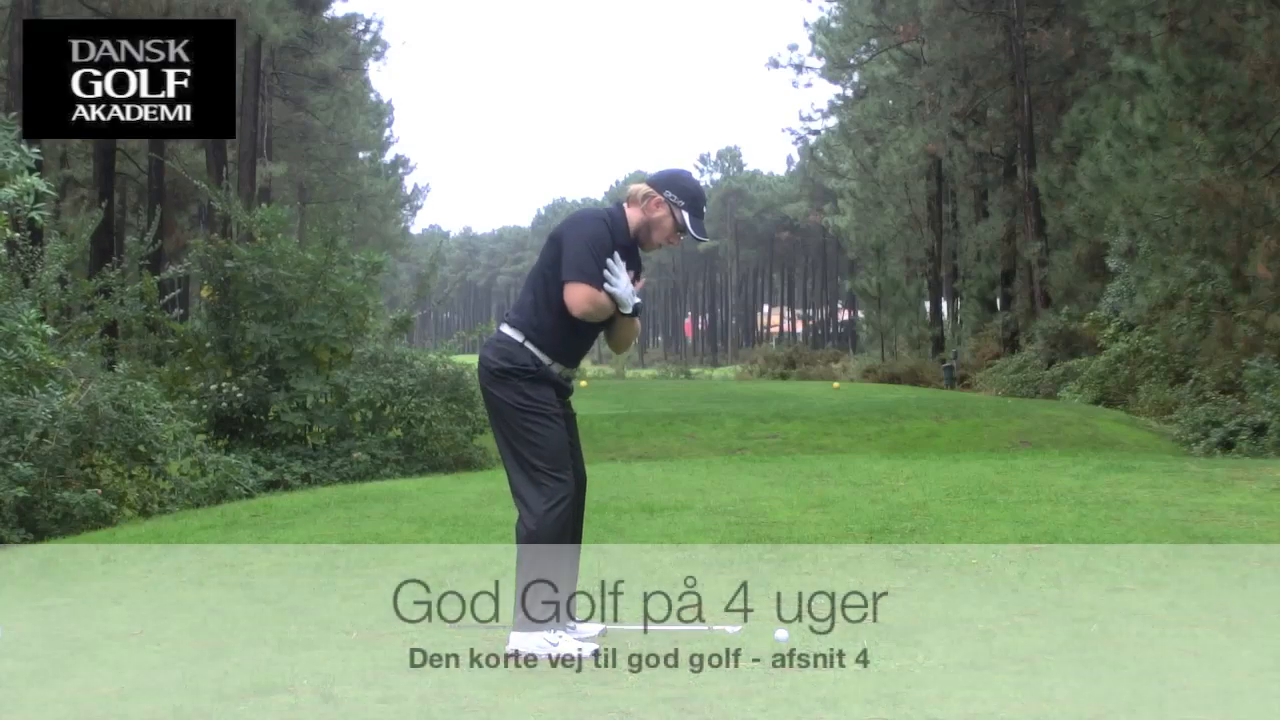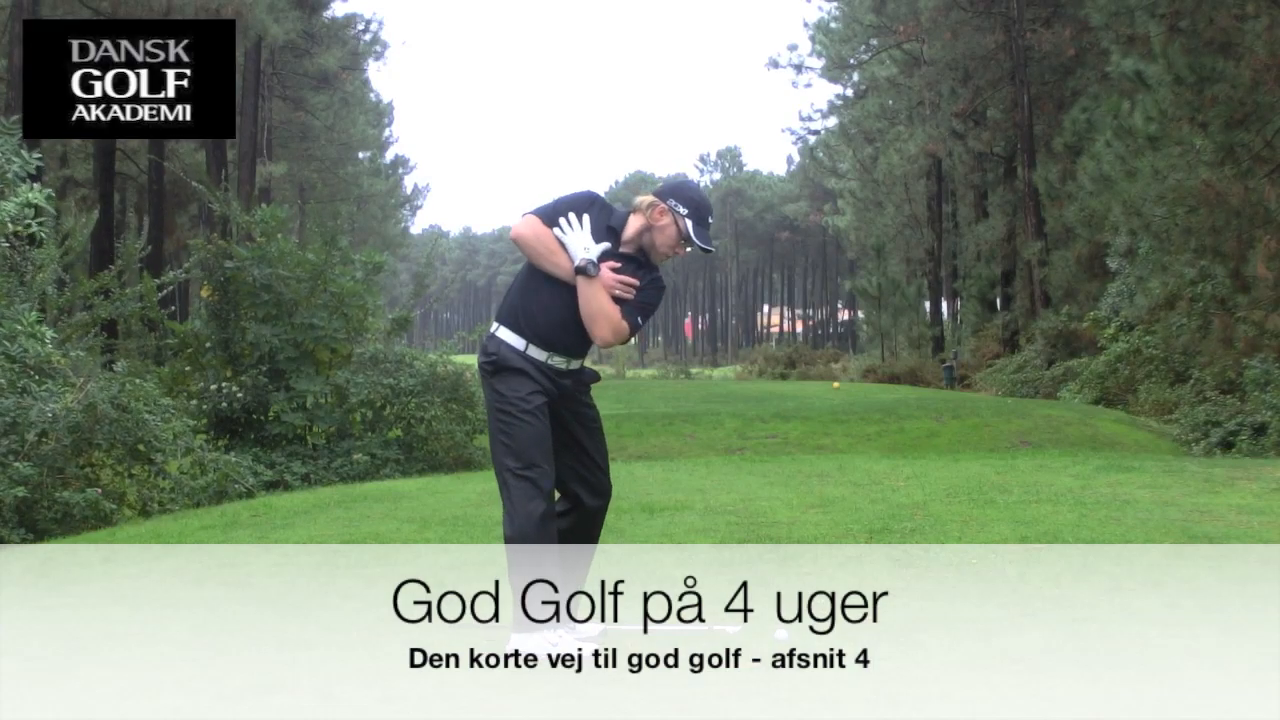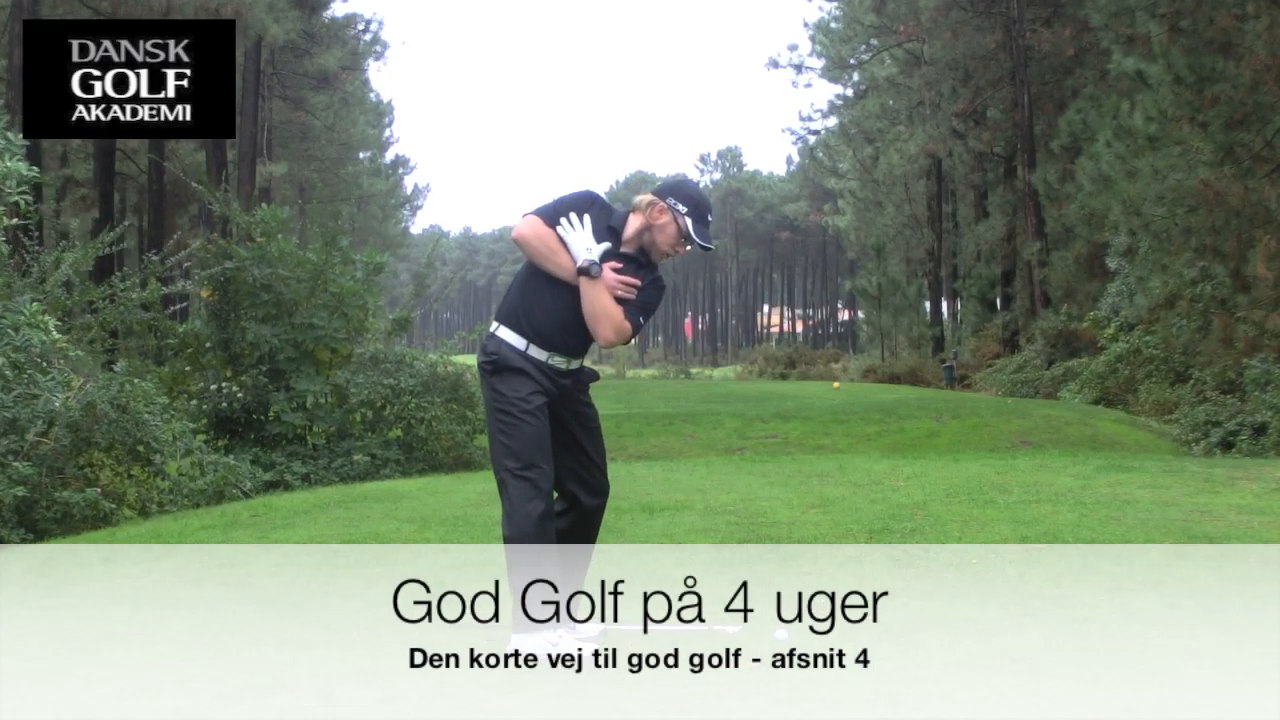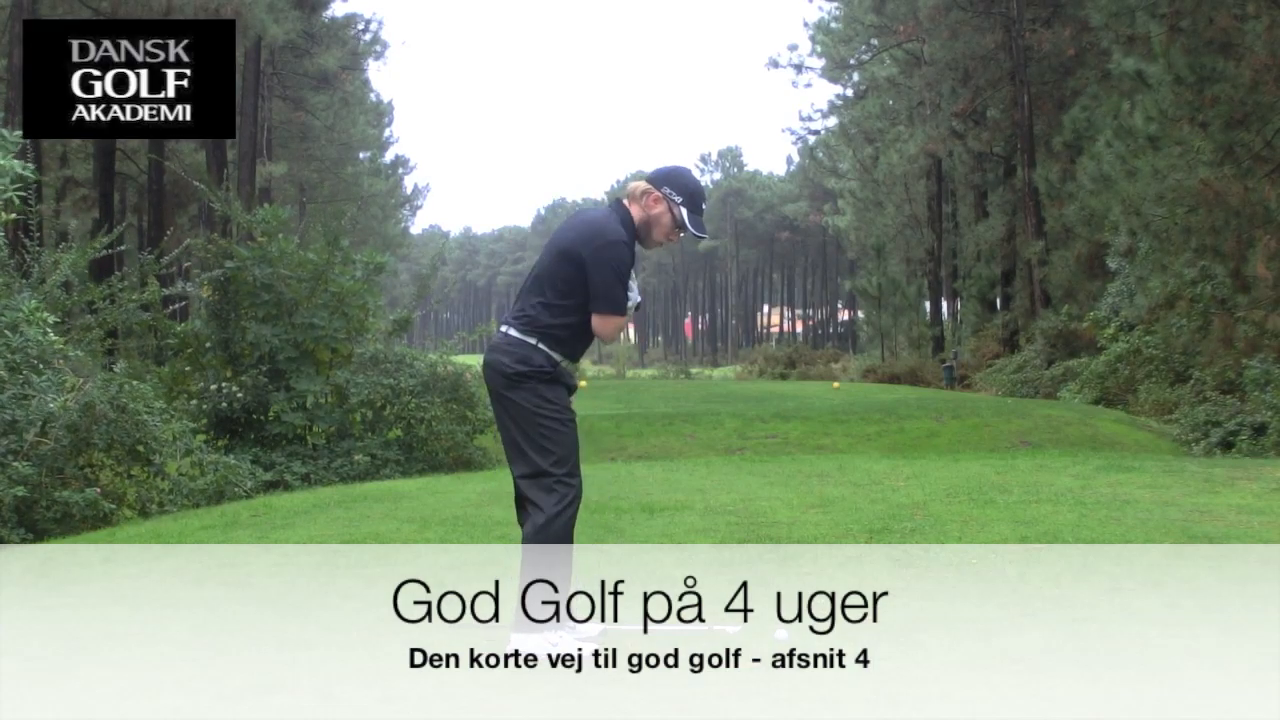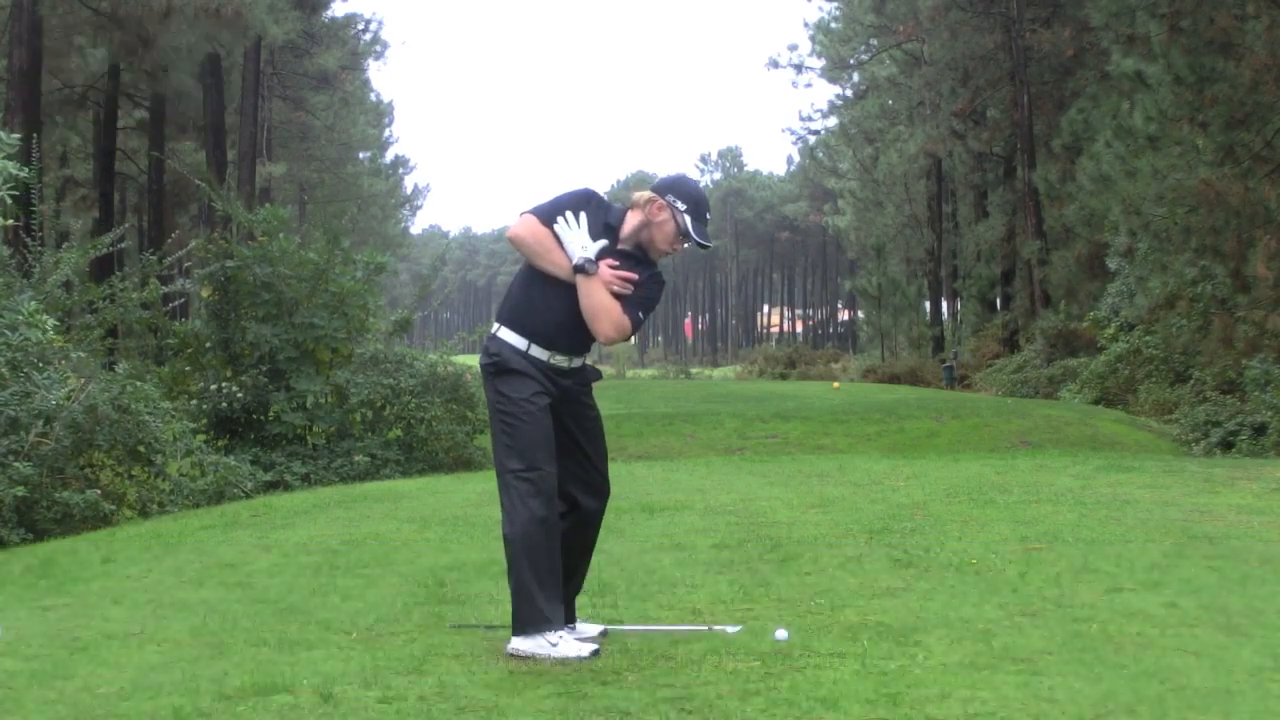
dt=1s
person 1, frame 1
left shoulder: (628, 254)
right shoulder: (593, 225)
left elbow: (620, 342)
right elbow: (580, 304)
left wrist: (626, 303)
right wrist: (620, 301)
left hip: (544, 375)
right hip: (516, 369)
left knee: (570, 489)
right knee: (548, 493)
left ankle: (555, 613)
right ankle: (531, 629)
person 1, frame 2
left shoulder: (648, 282)
right shoulder: (588, 208)
left elbow: (606, 333)
right elbow: (522, 230)
left wrist: (585, 264)
right wrist: (585, 275)
left hip: (567, 376)
right hip: (513, 363)
left knee: (591, 491)
right knee: (531, 490)
left ankle: (560, 606)
right ankle: (531, 626)
person 1, frame 3
left shoulder: (648, 281)
right shoulder: (588, 208)
left elbow: (609, 334)
right elbow: (524, 231)
left wrist: (589, 267)
right wrist: (586, 274)
left hip: (566, 376)
right hip: (513, 363)
left knee: (589, 490)
right knee: (530, 489)
left ankle: (561, 606)
right ankle: (530, 625)
person 1, frame 4
left shoulder: (604, 226)
right shoulder: (610, 238)
right elbow: (606, 328)
left wrist: (624, 300)
right wrist: (630, 303)
left hip: (525, 364)
right hip: (529, 369)
left knee: (546, 488)
right knee: (555, 490)
right ankle: (532, 626)
person 1, frame 5
left shoulder: (646, 277)
right shoulder: (584, 209)
left elbow: (609, 330)
right elbow: (519, 231)
left wrist: (585, 262)
right wrist: (584, 272)
left hip: (570, 375)
right hip: (517, 364)
left knee: (588, 493)
right knee: (533, 490)
left ankle: (557, 615)
right ankle: (534, 627)
